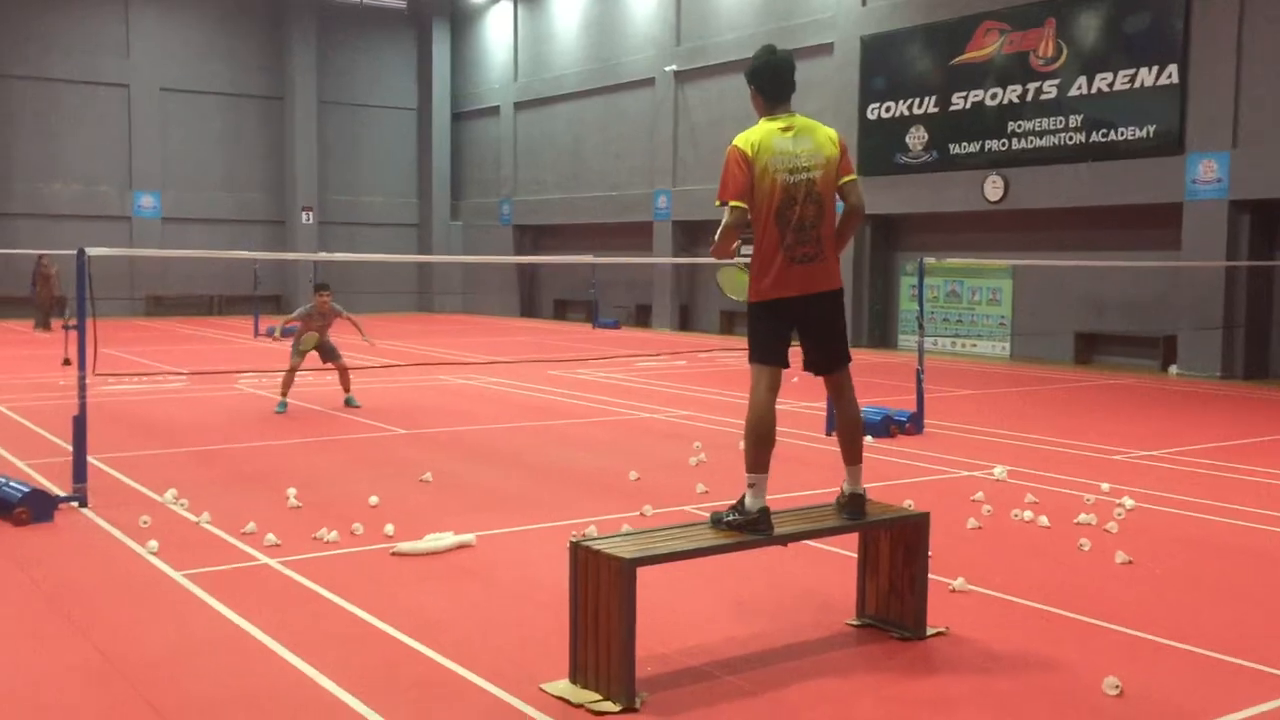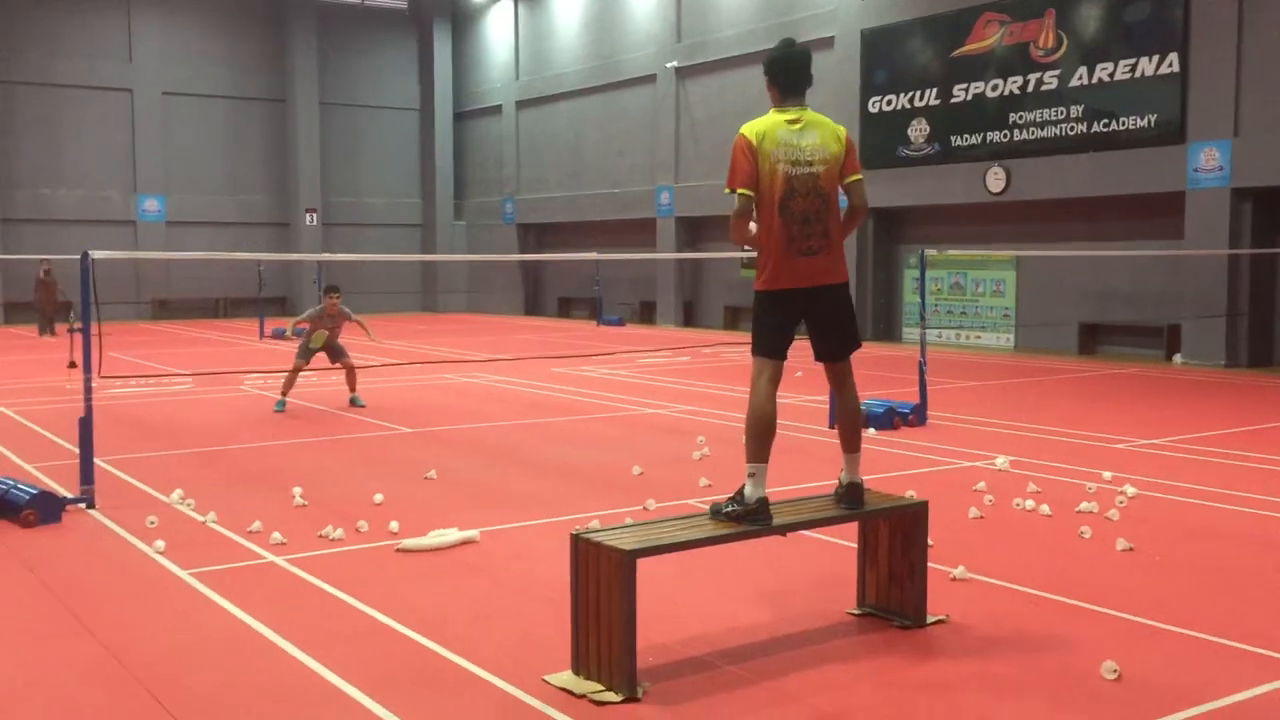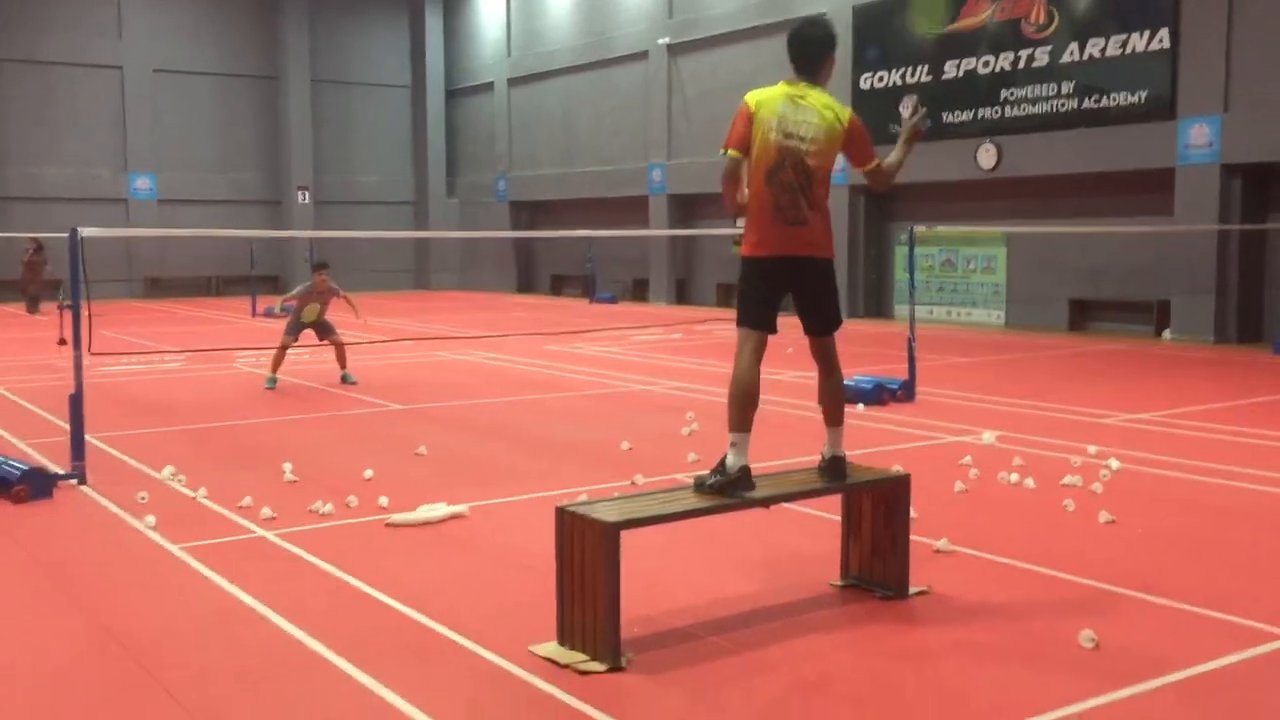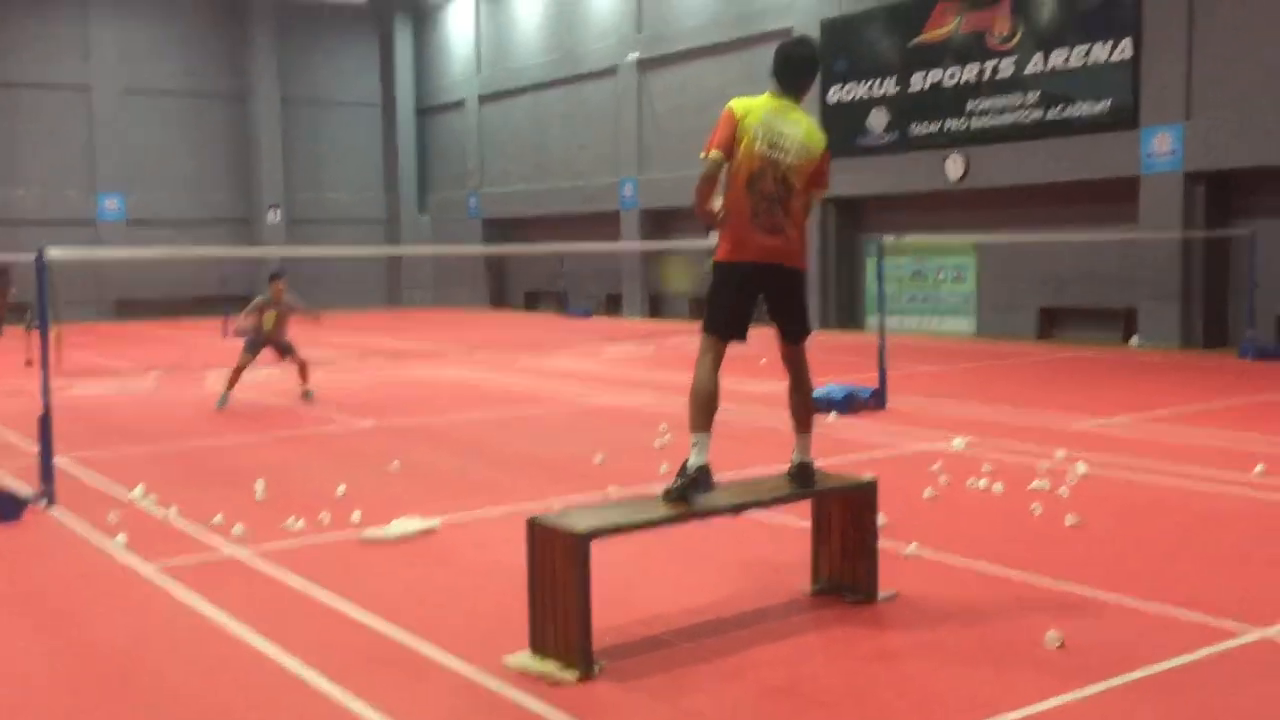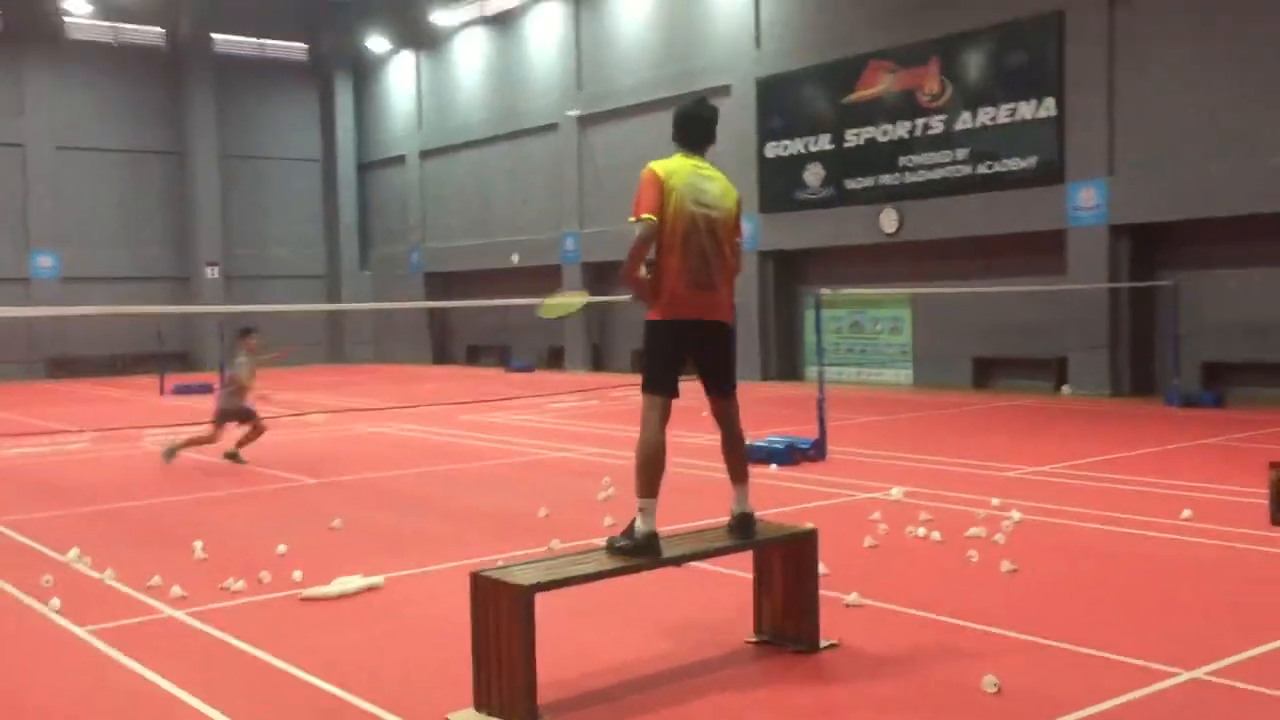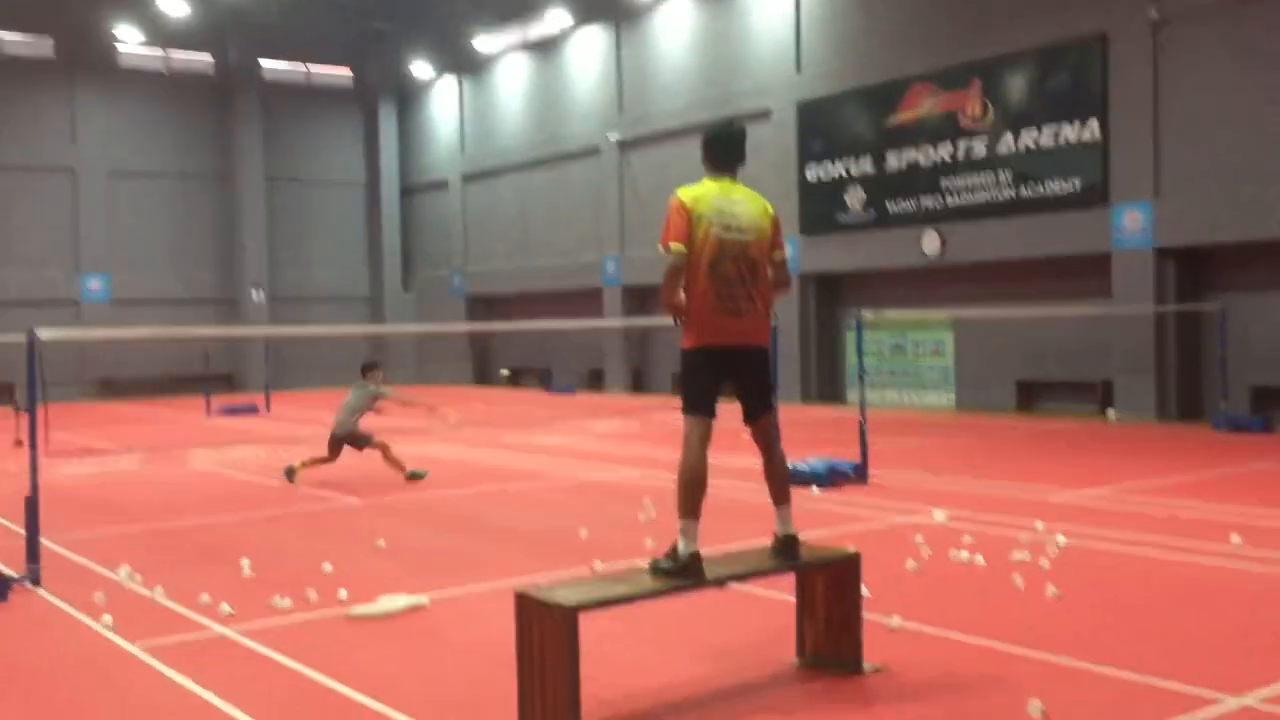
dt=0.3s
person 1, frame 1
left shoulder: (745, 145)
right shoulder: (829, 138)
left elbow: (736, 221)
right elbow: (856, 208)
left wrist: (720, 251)
left hip: (772, 287)
right hip: (824, 286)
left knee: (764, 387)
right knee: (841, 388)
left ankle: (754, 503)
right ankle: (853, 491)
person 1, frame 2
left shoulder: (752, 135)
right shoulder: (837, 135)
left elbow: (742, 212)
right elbow: (859, 206)
left wrist: (743, 235)
left hip: (777, 279)
right hip: (829, 278)
left knee: (765, 378)
right knee: (842, 378)
left ankle: (754, 494)
right ankle: (851, 481)
person 1, frame 3
left shoulder: (754, 102)
right shoulder: (840, 116)
left elbow: (731, 169)
right elbow: (879, 176)
left wrist: (735, 203)
right wrist: (906, 141)
left hip: (762, 249)
right hip: (813, 252)
left knee: (749, 350)
right knee: (825, 353)
left ankle: (736, 462)
right ankle: (834, 455)
person 1, frame 4
left shoulder: (739, 111)
right shoulder: (815, 138)
left elbow: (710, 171)
left wrist: (706, 209)
left hip: (737, 255)
right hip: (788, 260)
left knee: (710, 353)
right knee: (796, 360)
left ankle: (697, 462)
right ankle: (803, 462)
person 1, frame 5
left shoulder: (659, 172)
right shoulder: (728, 188)
left elbow: (647, 233)
right elbow: (734, 262)
left wrist: (633, 275)
left hip: (671, 312)
right hip: (717, 315)
left knee: (655, 414)
right knee: (727, 414)
left ankle: (644, 526)
right ankle: (742, 511)
person 1, frame 6
left shoulder: (686, 199)
right shoulder: (762, 207)
left elbow: (676, 264)
right elbow: (782, 279)
left wrist: (671, 301)
left hip: (705, 337)
right hip: (753, 338)
left knee: (696, 436)
right knee: (766, 435)
left ankle: (687, 549)
right ankle: (786, 535)
